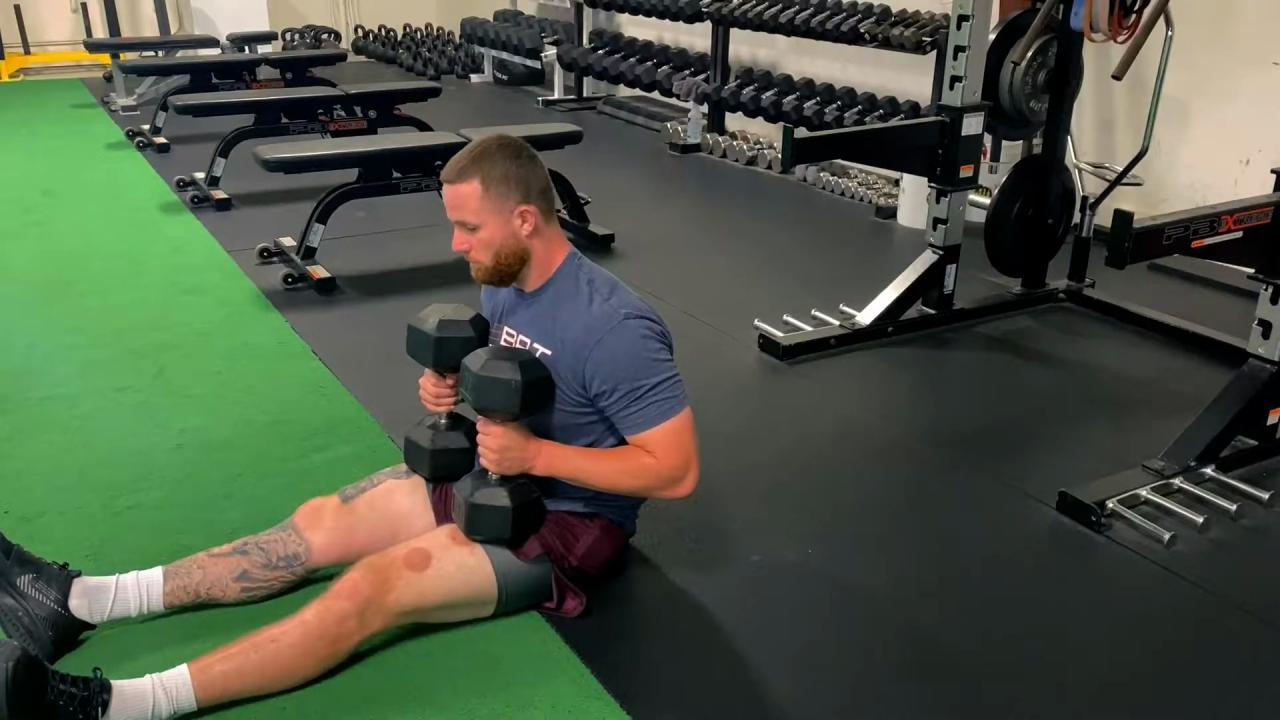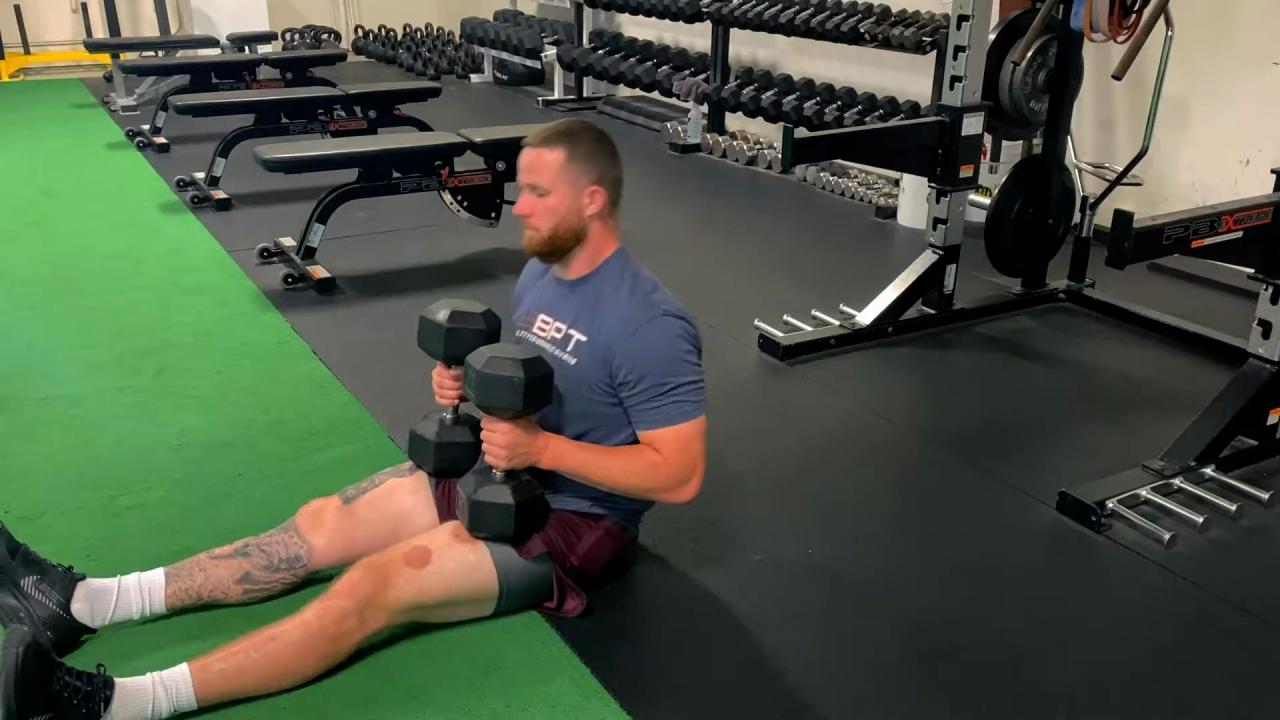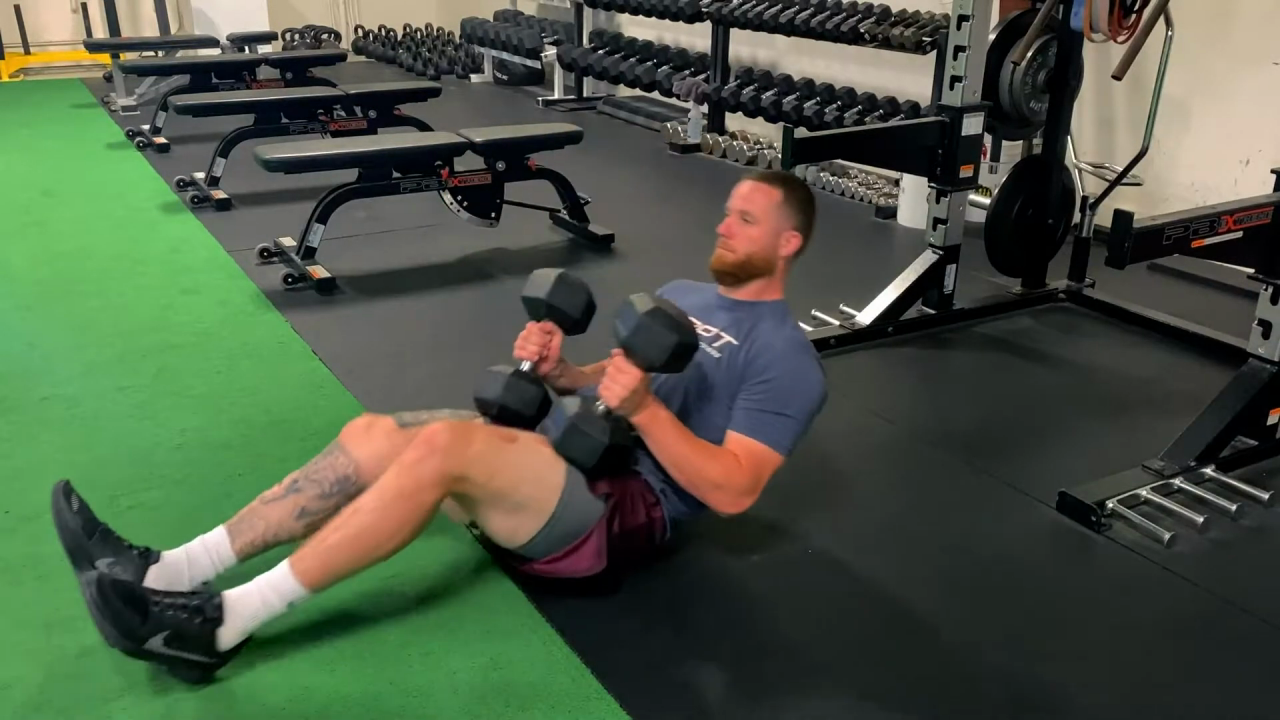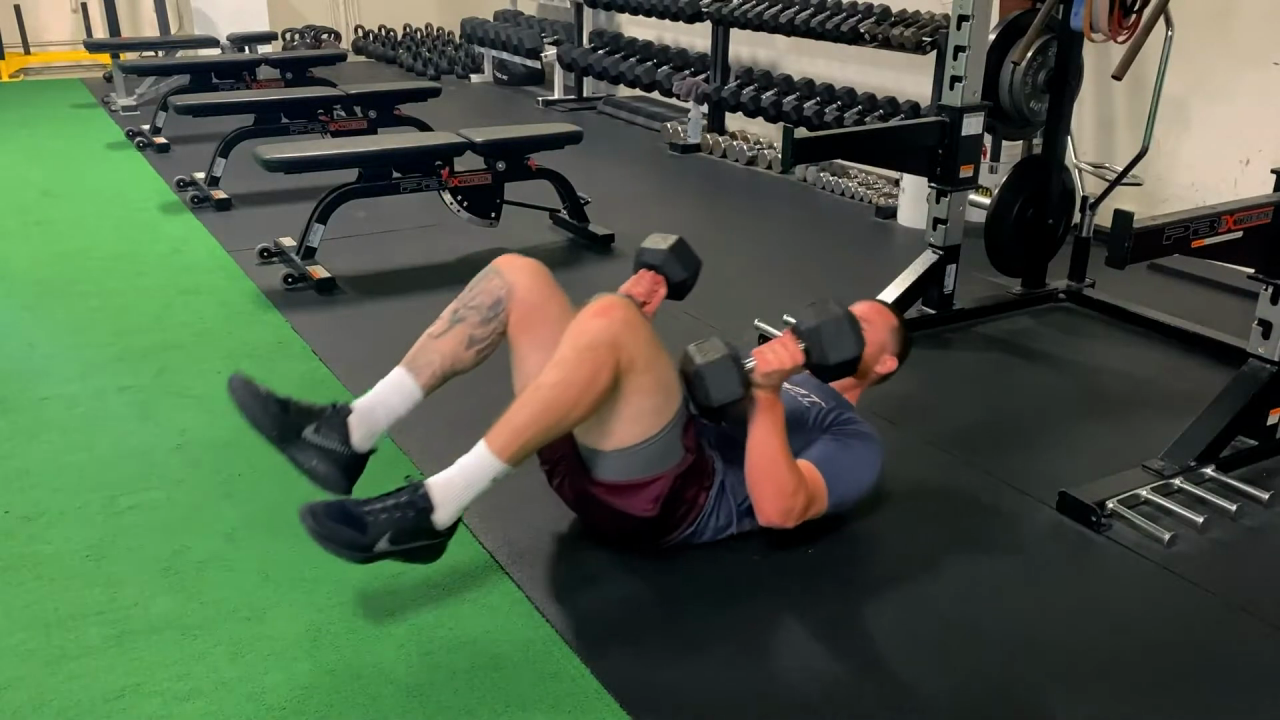
dt=0.5s
person 1, frame 1
left shoulder: (612, 328)
right shoulder: (505, 279)
left elbow: (677, 471)
left wrist: (536, 454)
right wrist: (454, 386)
left hip: (567, 520)
right hip: (491, 474)
left knee: (372, 587)
right knee: (320, 523)
right ankle: (81, 601)
person 1, frame 2
left shoulder: (647, 326)
right shoulder: (541, 271)
left elbow: (679, 475)
left wrist: (543, 447)
right wrist: (471, 382)
left hip: (571, 523)
right hip: (498, 471)
left knee: (371, 589)
right knee: (322, 526)
right ankle: (86, 603)
person 1, frame 3
left shoulder: (787, 362)
right shoulder: (682, 296)
left elbow: (731, 490)
left wrist: (643, 408)
right wrist: (556, 368)
left hip: (620, 507)
right hip: (558, 449)
left knee: (441, 443)
right knee: (366, 438)
left ankle: (223, 621)
right ankle: (169, 574)
person 1, frame 4
left shoulder: (853, 443)
right shoulder: (774, 353)
left elbow: (777, 510)
left wrist: (767, 394)
right wrist: (643, 322)
left hip: (664, 495)
right hip: (590, 457)
left knee: (605, 316)
right knee: (517, 276)
left ankle: (433, 509)
right ankle: (350, 433)
